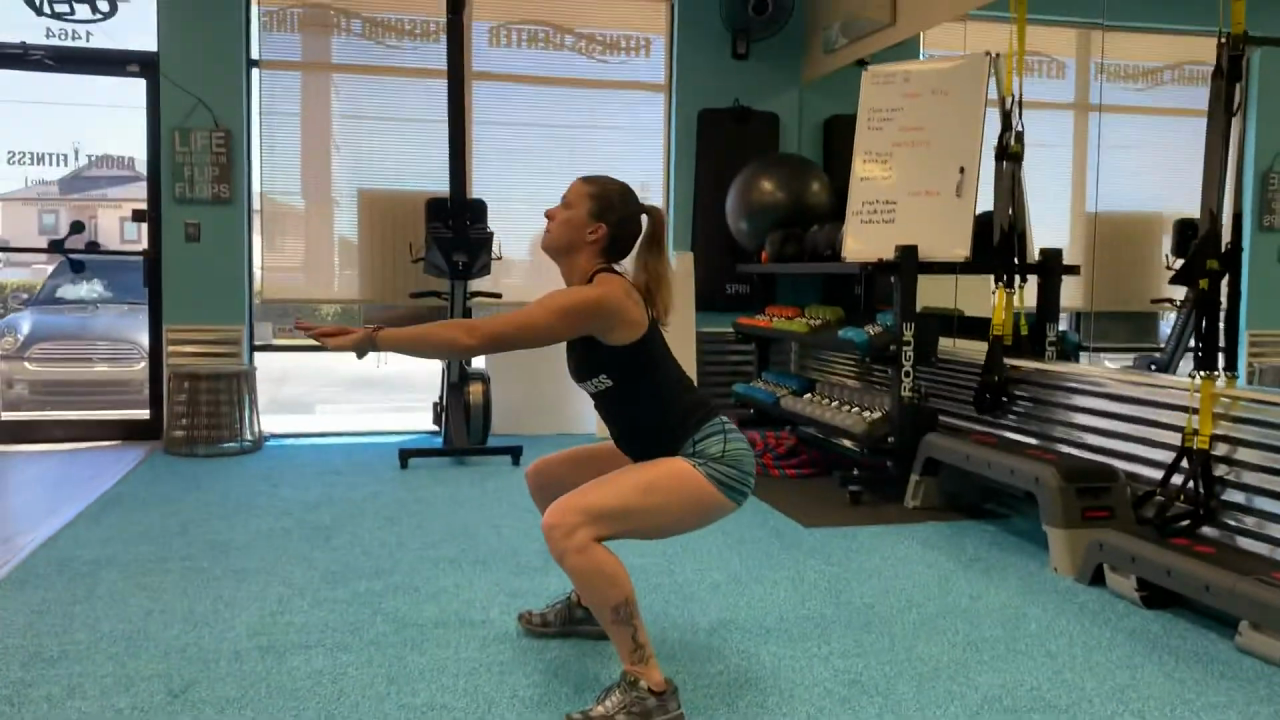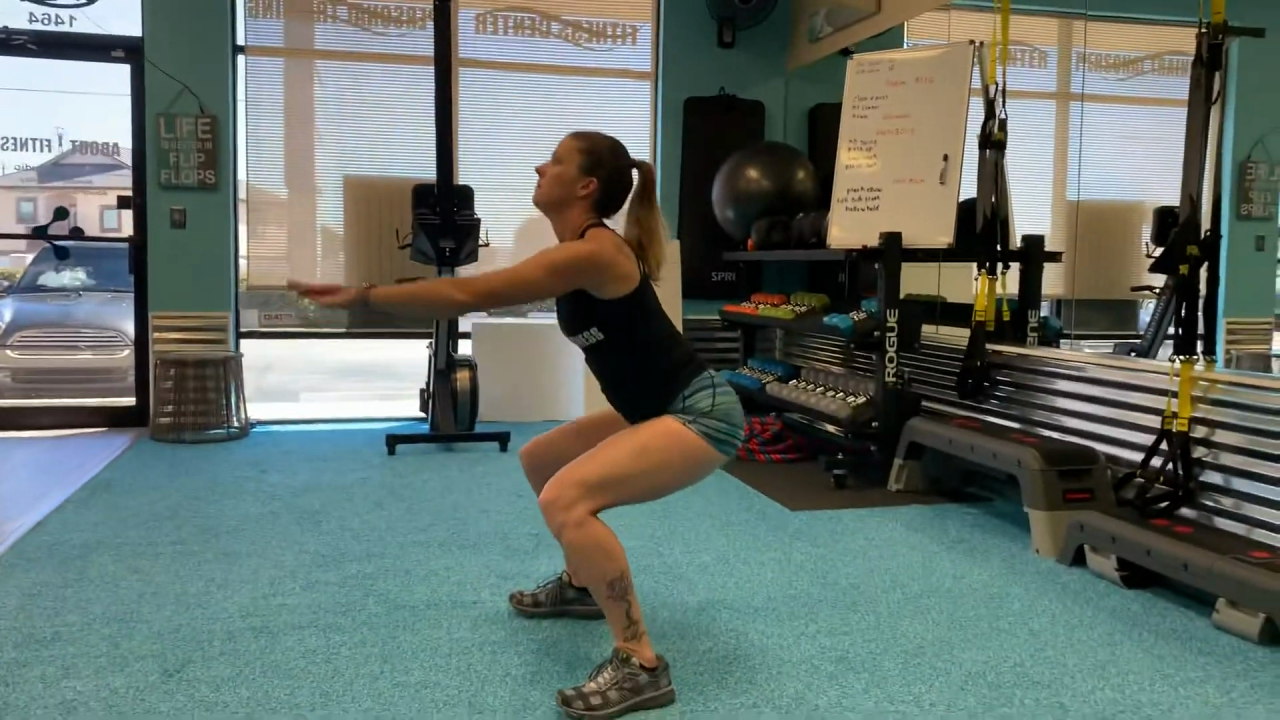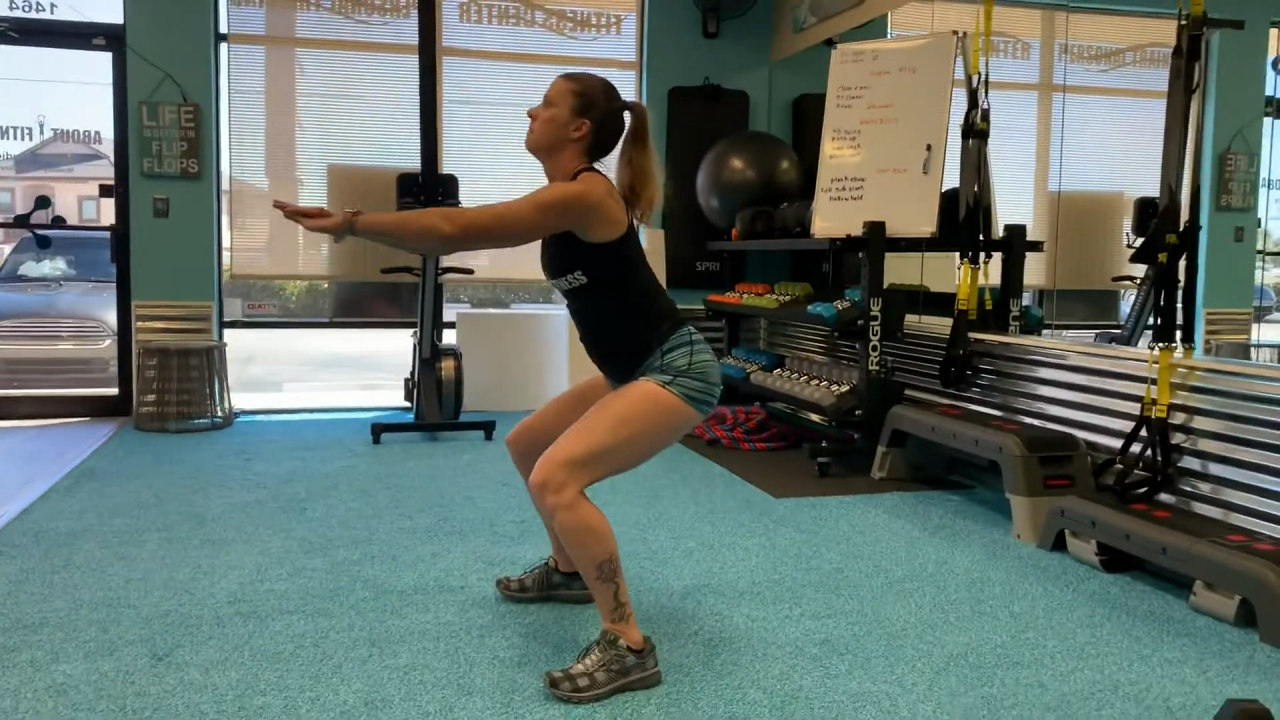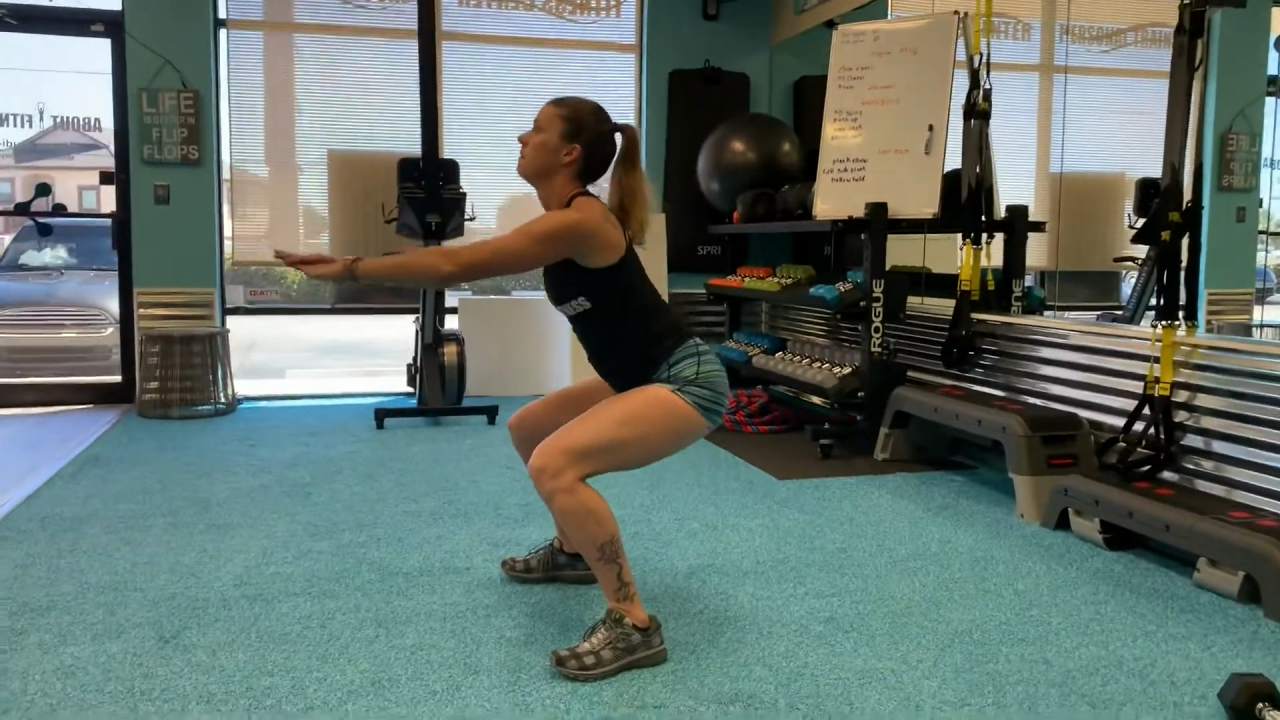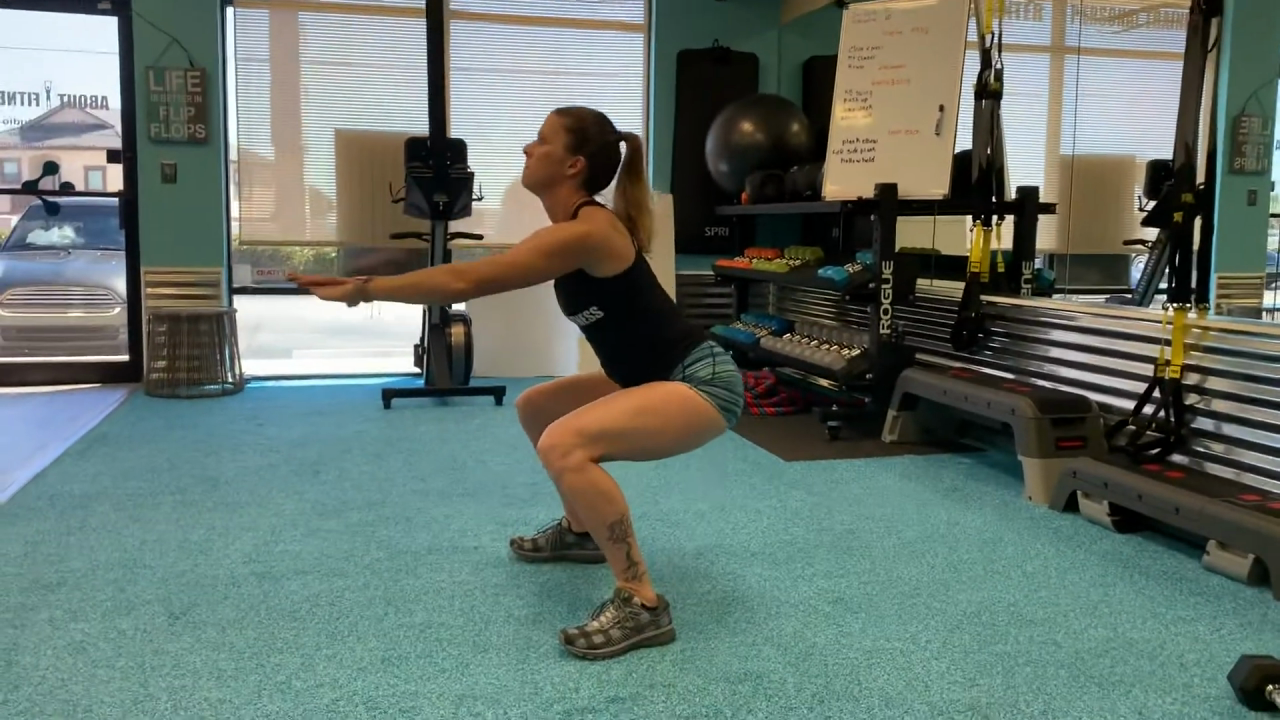
dt=0.4s
person 1, frame 1
left shoulder: (601, 299)
right shoulder: (585, 297)
left elbow: (475, 338)
right elbow: (485, 331)
left wrist: (369, 338)
right wrist: (378, 336)
left hip: (714, 460)
right hip: (670, 451)
left knee: (567, 524)
right knee: (544, 479)
right ankle: (589, 605)
person 1, frame 2
left shoulder: (592, 252)
right shoulder: (579, 252)
left elbow: (469, 294)
right elbow: (479, 289)
left wrist: (362, 296)
right wrist: (370, 295)
left hip: (702, 415)
right hip: (660, 411)
left knee: (565, 499)
right knee: (540, 459)
left ankle: (640, 665)
right ankle: (581, 585)
person 1, frame 3
left shoulder: (582, 195)
right shoulder: (569, 197)
left elbow: (455, 229)
right elbow: (468, 234)
left wrist: (348, 224)
right wrist: (356, 224)
left hip: (676, 369)
right hip: (637, 368)
left knee: (555, 479)
right knee: (525, 445)
left ankle: (627, 648)
right ankle: (568, 569)
person 1, frame 4
left shoulder: (577, 222)
right shoulder: (566, 219)
left elbow: (456, 266)
right elbow: (467, 262)
left wrist: (350, 269)
right wrist: (358, 266)
left hip: (687, 381)
right hip: (645, 377)
left knee: (554, 464)
right knee: (527, 429)
left ankle: (633, 626)
right ankle: (574, 550)
person 1, frame 5
left shoulder: (586, 232)
right shoulder: (574, 227)
left elbow: (465, 282)
right elbow: (476, 275)
left wrist: (361, 290)
right wrist: (371, 285)
left hip: (702, 382)
right hip: (657, 377)
left knee: (563, 444)
right knee: (536, 409)
left ankle: (642, 606)
right ankle: (580, 530)
